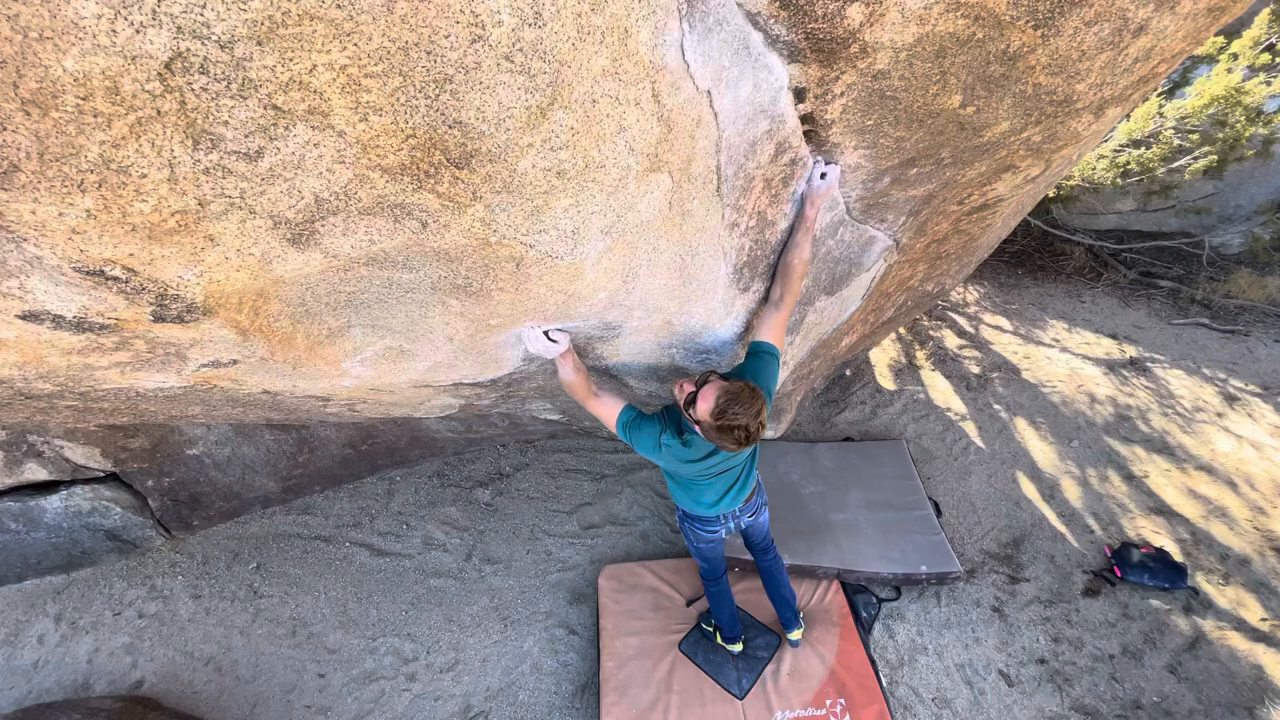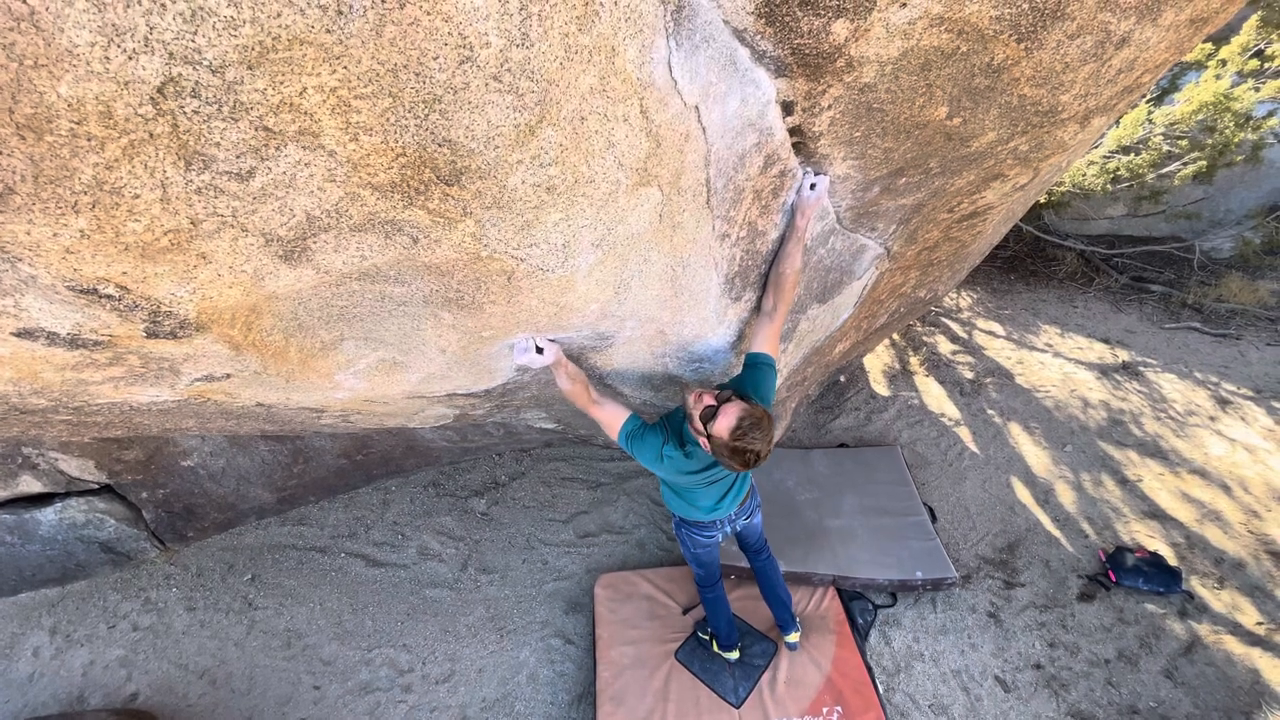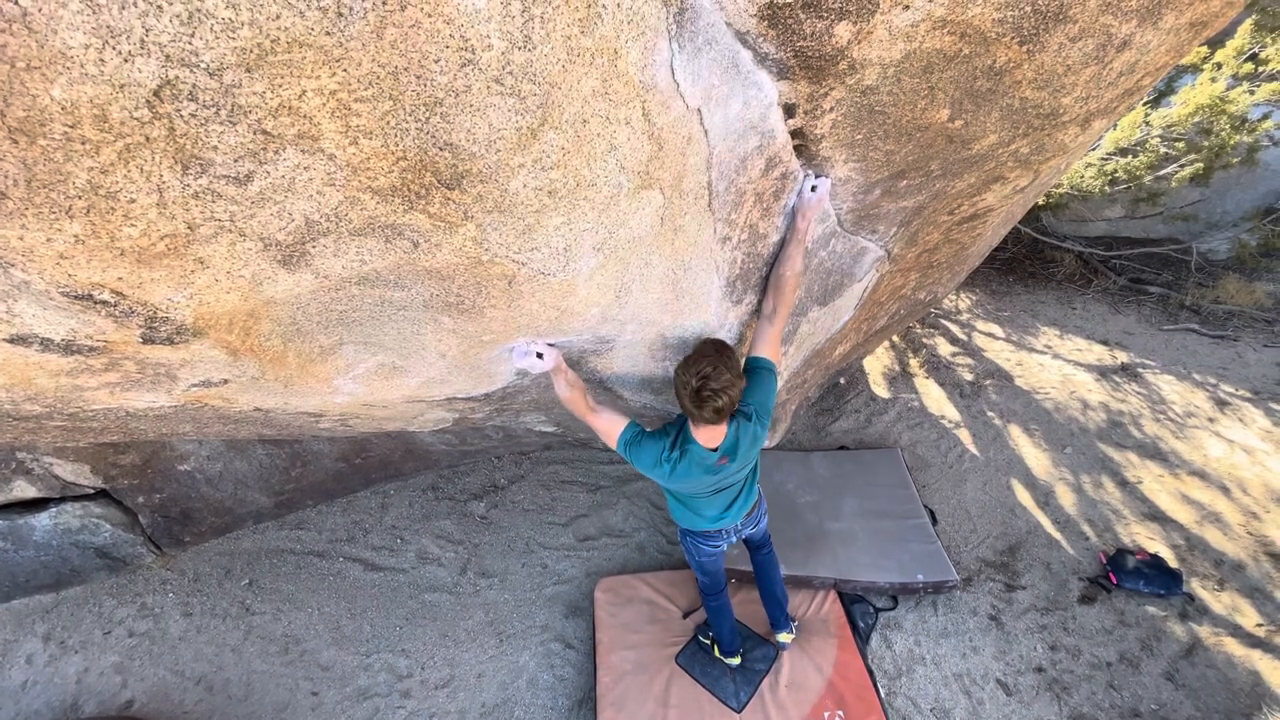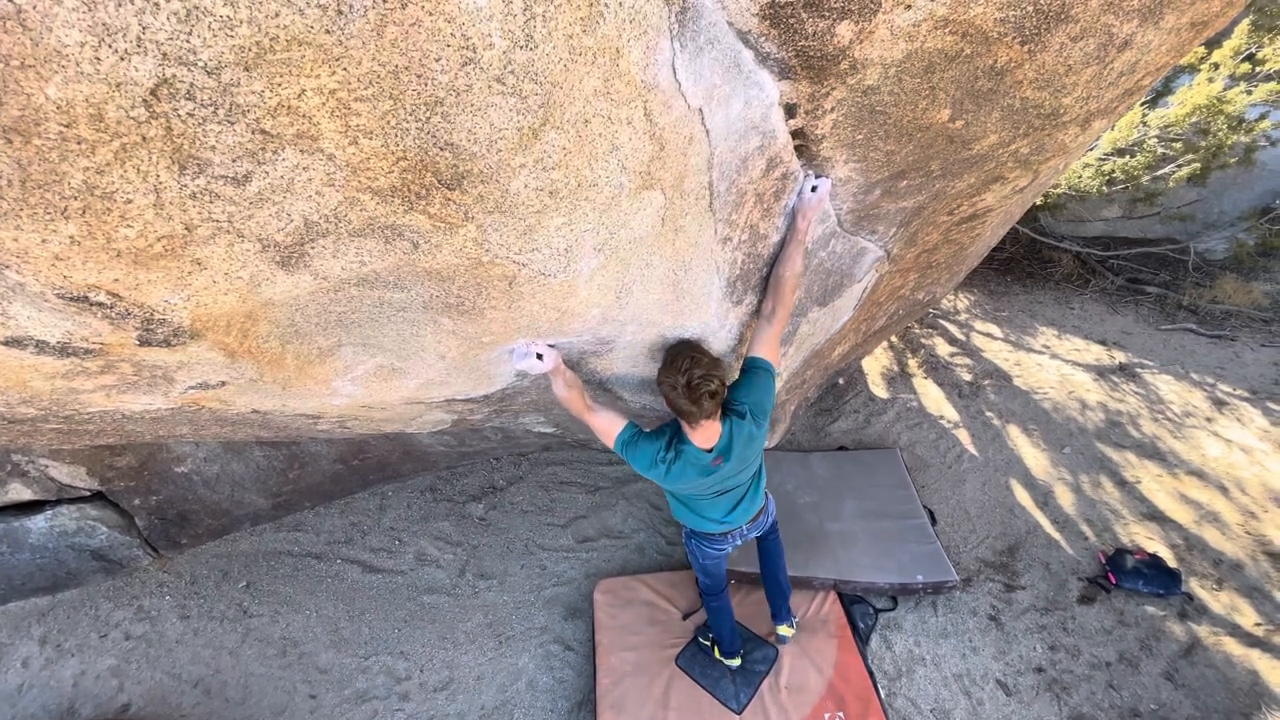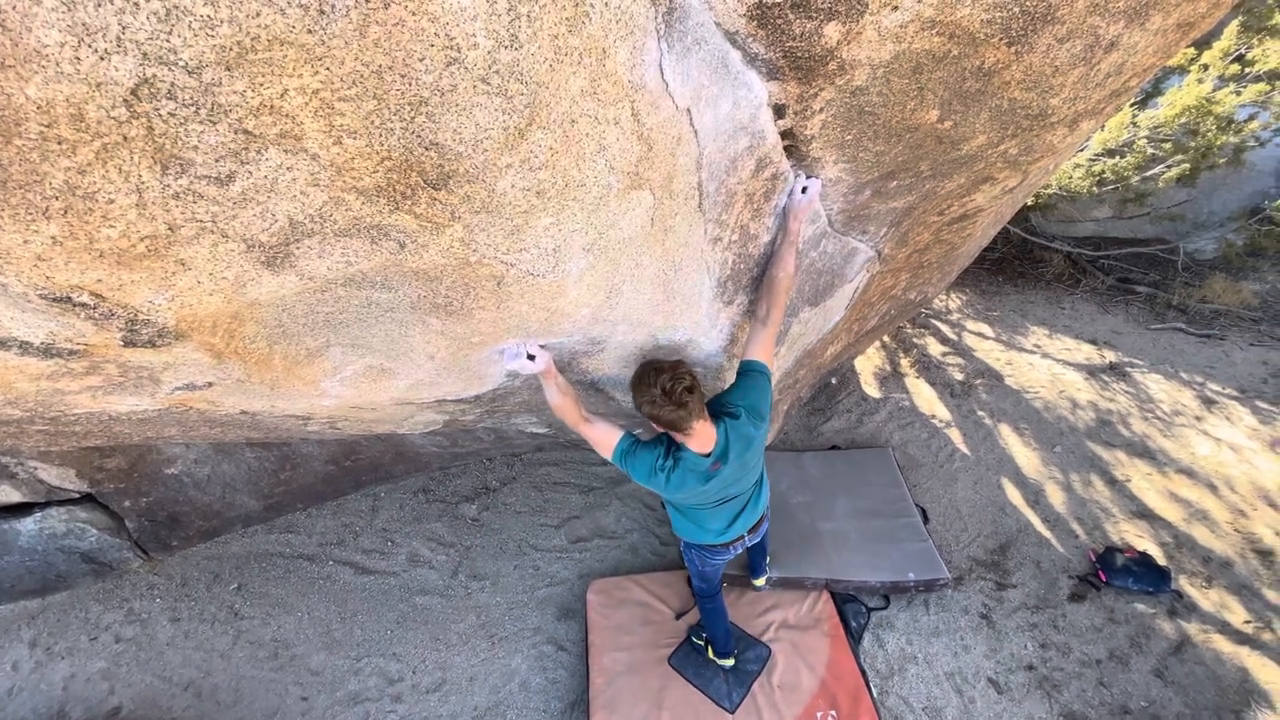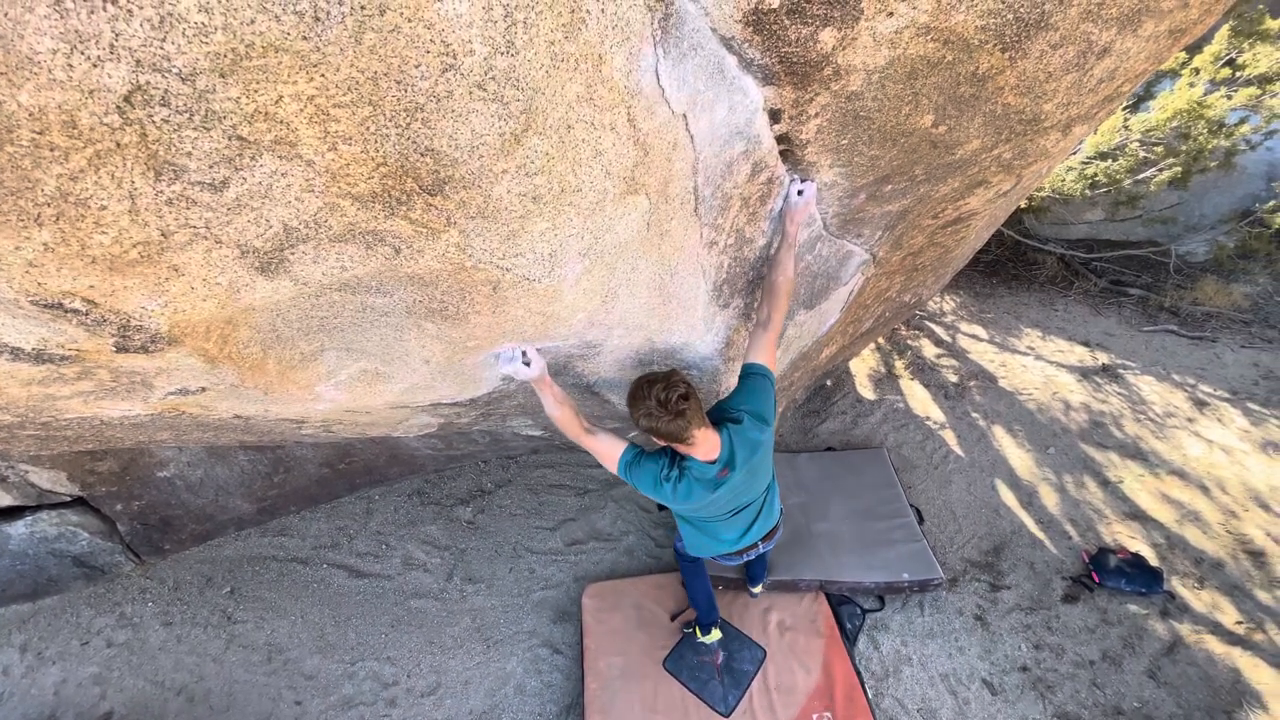
dt=0.5s
person 1, frame 1
left shoulder: (661, 442)
right shoulder: (755, 387)
left elbow: (591, 395)
right elbow: (781, 301)
left wrist: (562, 353)
right wrist: (811, 206)
left hip: (702, 520)
right hip: (750, 500)
left knee: (713, 572)
right knee: (766, 553)
left ankle: (729, 635)
right ankle: (792, 625)
person 1, frame 2
left shoulder: (662, 452)
right shoulder: (755, 397)
left elbow: (592, 402)
right elbow: (773, 310)
left wrist: (555, 360)
right wrist: (802, 217)
left hip: (697, 525)
right hip: (743, 504)
left knee: (709, 578)
right knee: (760, 555)
left ankle: (726, 642)
right ankle: (789, 627)
person 1, frame 3
left shoulder: (660, 458)
right shoulder: (756, 417)
left elbow: (589, 411)
right elbow: (774, 313)
left wrist: (556, 367)
right wrist: (802, 220)
left hip: (703, 532)
right hip: (750, 512)
left knee: (713, 586)
right knee: (762, 548)
left ankle: (727, 647)
right ankle: (782, 627)
person 1, frame 4
left shoulder: (656, 459)
right shoulder: (752, 414)
left elbow: (587, 409)
right elbow: (774, 314)
left wrist: (555, 368)
right wrist: (802, 220)
left hip: (708, 534)
right hip: (755, 514)
left knee: (713, 587)
right knee: (770, 539)
left ankle: (728, 648)
right ankle: (783, 619)
person 1, frame 5
left shoulder: (657, 468)
right shoulder: (747, 415)
left elbow: (583, 422)
right elbow: (767, 316)
left wrist: (546, 373)
right wrist: (793, 224)
left hip: (708, 545)
right hip: (756, 523)
left knee: (707, 589)
left ankle: (721, 648)
right ankle: (759, 572)
person 1, frame 6
left shoulder: (665, 480)
right shoulder: (751, 421)
left elbow: (584, 433)
right elbow: (768, 321)
left wrist: (540, 379)
right wrist: (791, 227)
left hip: (717, 548)
right hip: (768, 531)
left knee: (687, 553)
left ankle: (708, 627)
right ankle: (756, 581)
